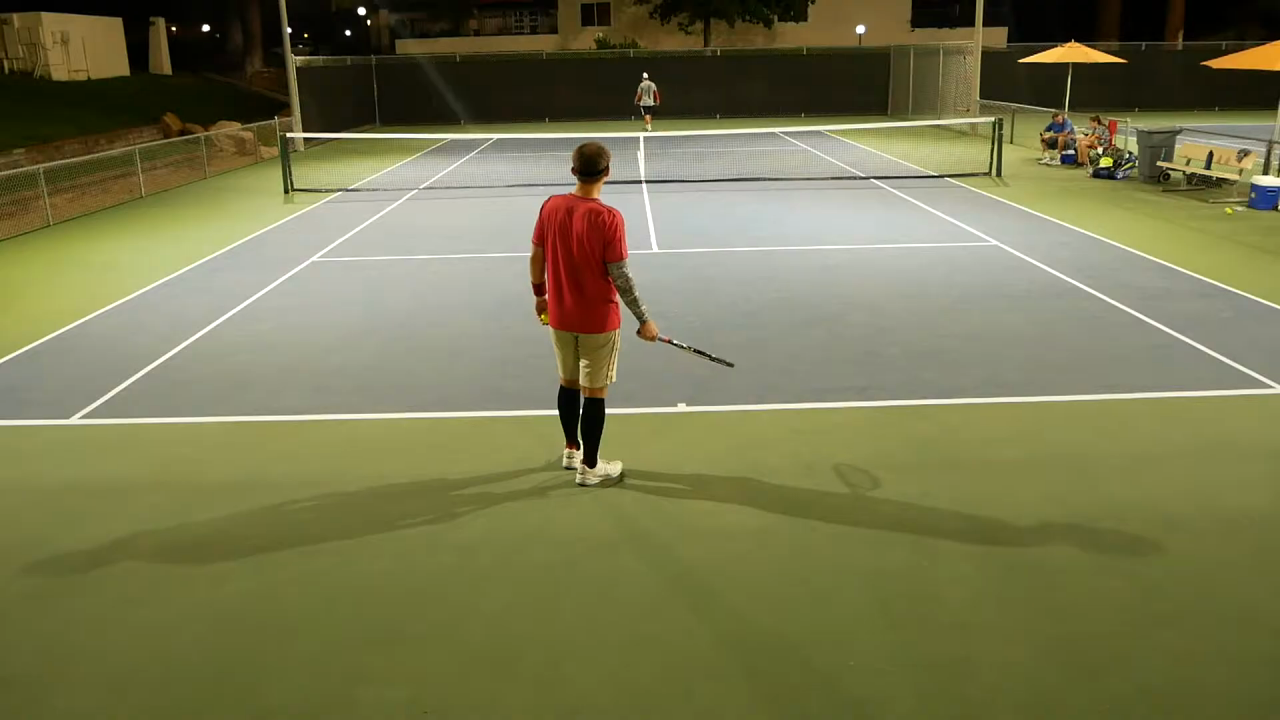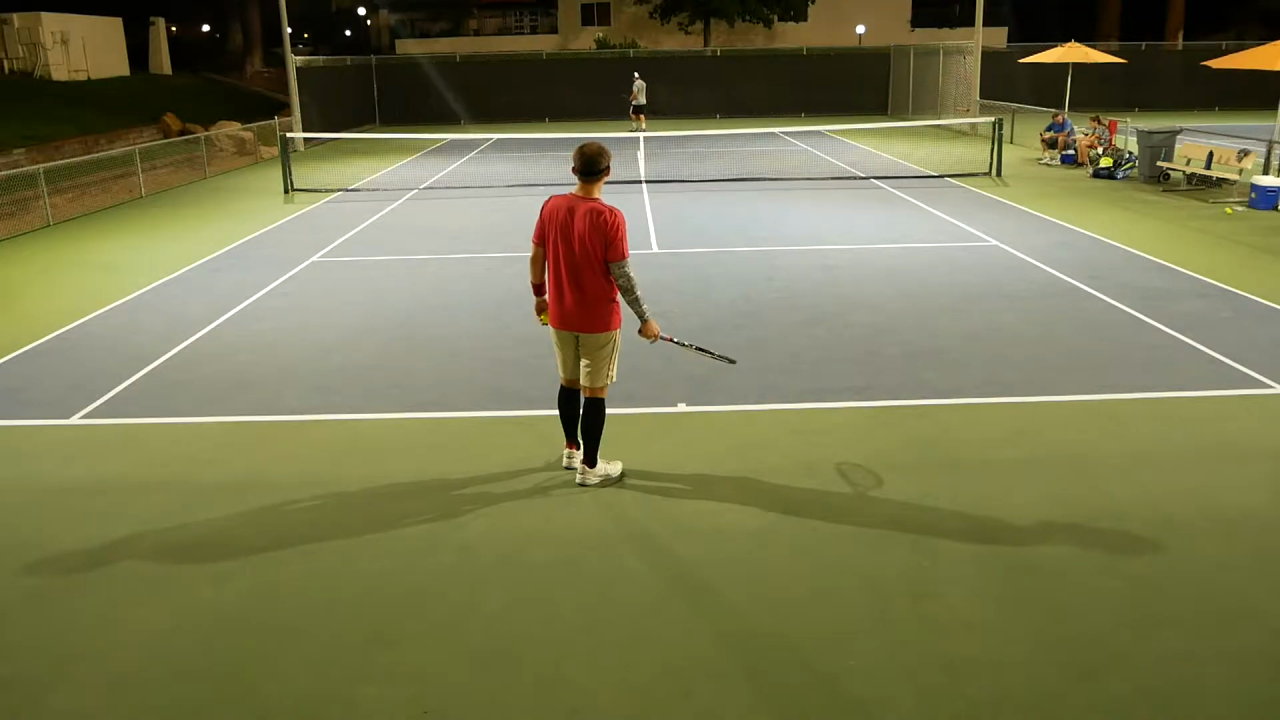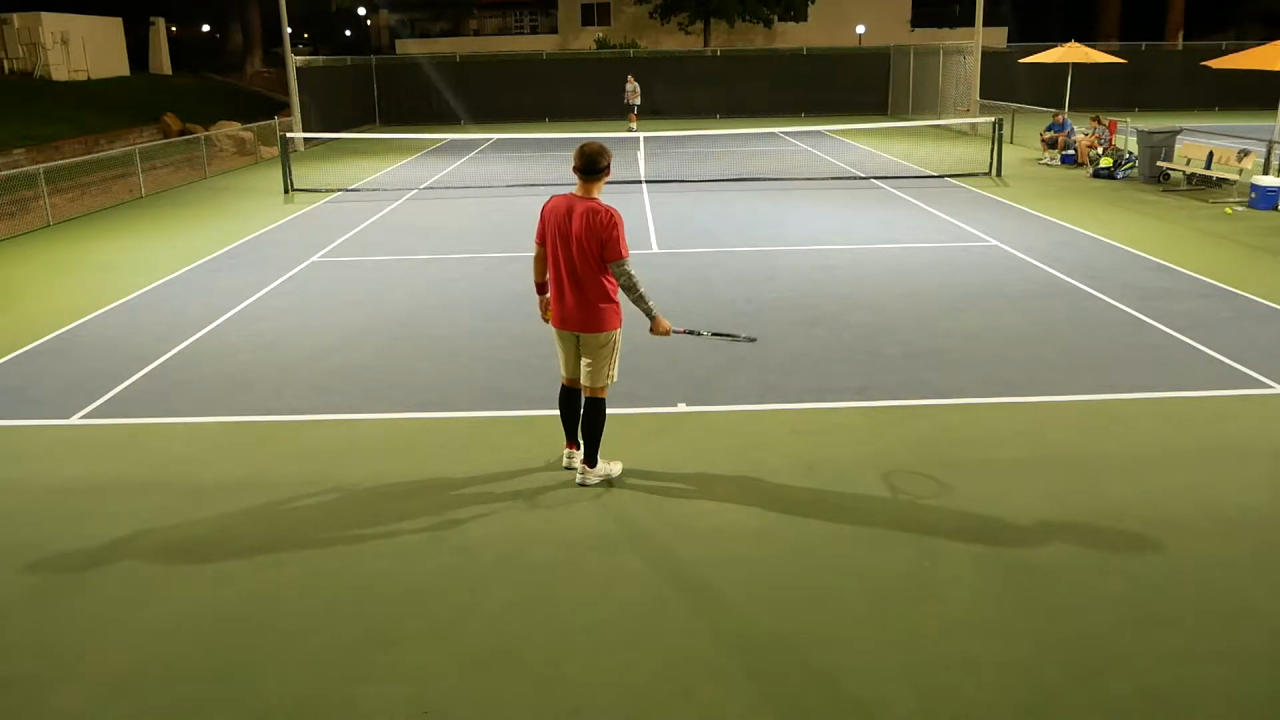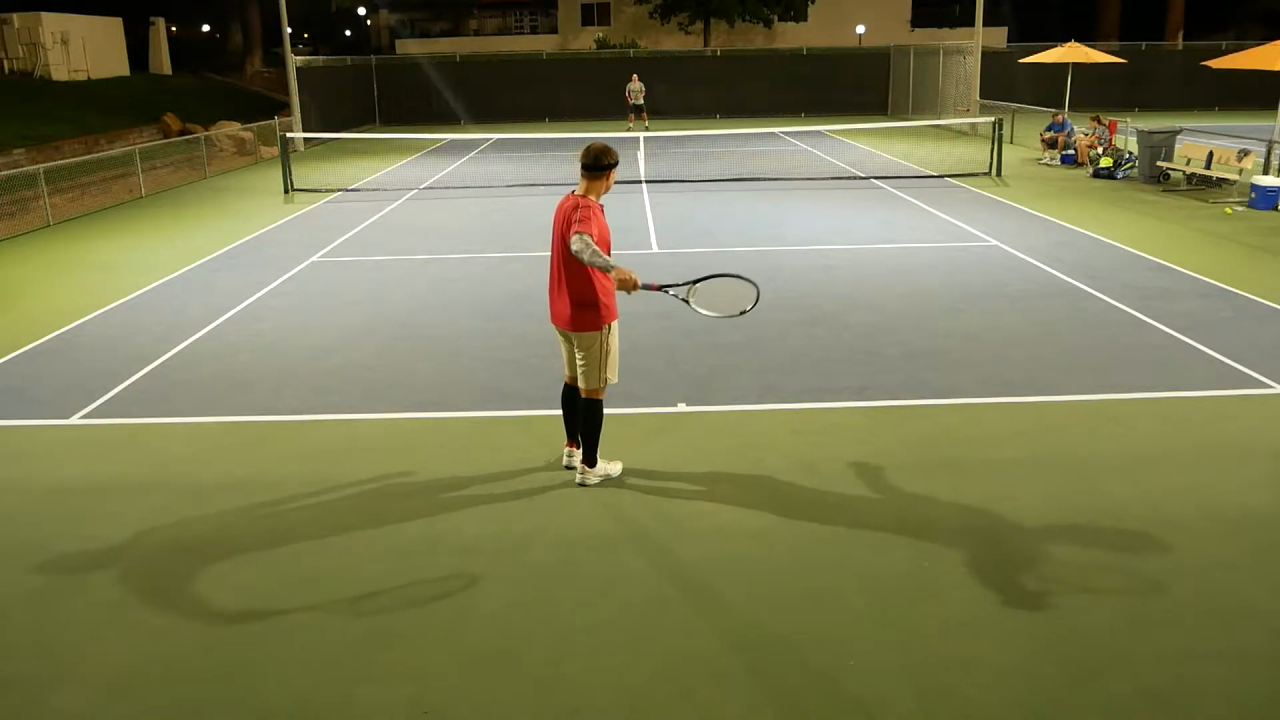
dt=0.5s
person 1, frame 1
left shoulder: (550, 207)
right shoulder: (608, 218)
left elbow: (536, 257)
right elbow: (619, 276)
left wrist: (540, 295)
right wrist: (644, 320)
left hip: (560, 316)
right hip: (598, 321)
left knee: (568, 383)
right knee: (594, 391)
left ankle: (571, 449)
right ankle: (589, 466)
person 1, frame 2
left shoulder: (551, 207)
right shoulder: (610, 217)
left elbow: (536, 257)
right elbow: (621, 276)
left wrist: (539, 295)
right wrist: (645, 318)
left hip: (561, 316)
right hip: (599, 320)
left knee: (569, 383)
right knee: (595, 391)
left ankle: (571, 449)
right ankle: (589, 466)
person 1, frame 3
left shoulder: (552, 206)
right shoulder: (607, 217)
left elbow: (540, 256)
right elbow: (622, 273)
left wrist: (542, 293)
right wrist: (653, 315)
left hip: (563, 315)
right hip: (599, 318)
left knee: (570, 382)
right knee: (596, 391)
left ankle: (571, 449)
right ankle: (589, 466)
person 1, frame 4
left shoulder: (569, 201)
right shoulder: (586, 208)
right elbow: (581, 246)
left wrist: (610, 269)
right wrist: (614, 270)
left hip: (564, 313)
right hip: (591, 316)
left knee: (572, 381)
right knee: (593, 392)
left ankle: (572, 448)
right ankle: (589, 466)
